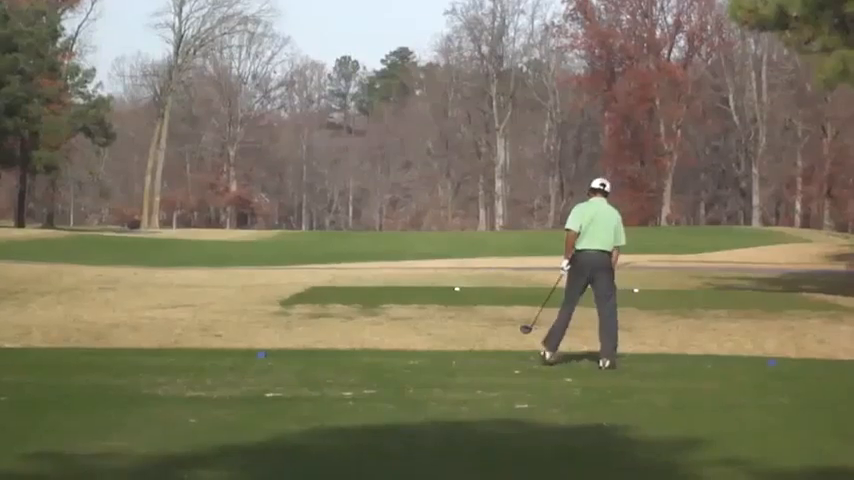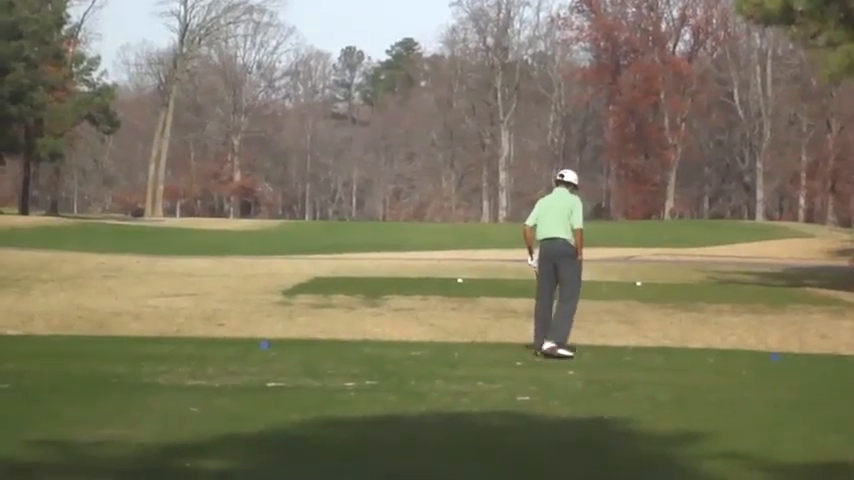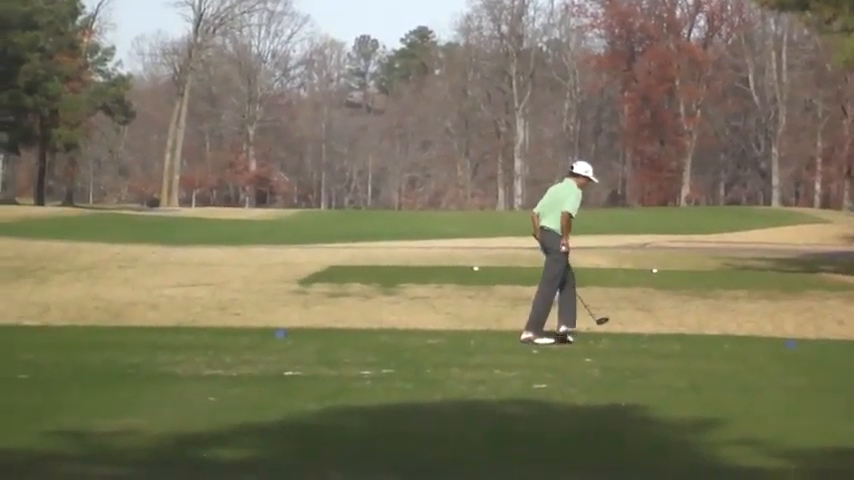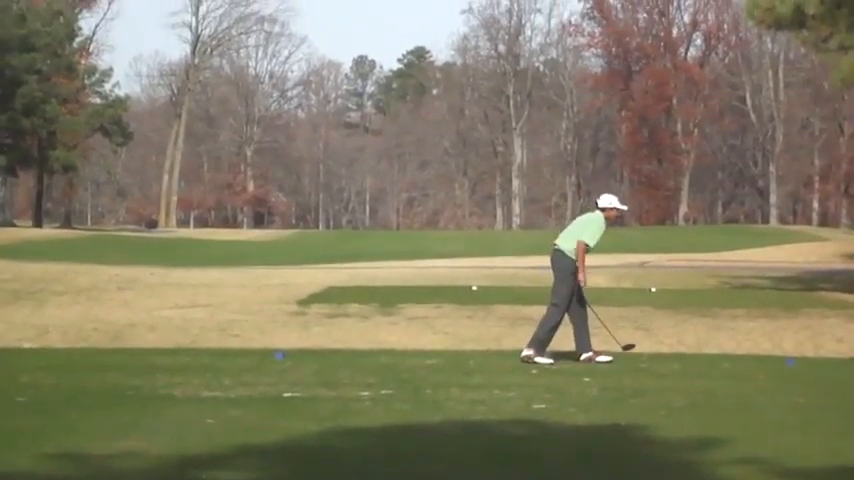
dt=0.5s
person 1, frame 1
left shoulder: (582, 208)
right shoulder: (615, 213)
left elbow: (572, 233)
right elbow: (617, 246)
left wrist: (566, 257)
right wrist: (611, 268)
left hip: (581, 258)
right hip: (604, 260)
left knee: (568, 305)
right knee: (607, 310)
left ankle: (550, 348)
right ankle: (607, 356)
person 1, frame 2
left shoulder: (543, 201)
right shoulder: (573, 200)
left elbow: (528, 228)
right elbow: (577, 229)
left wrist: (531, 253)
right wrist: (579, 254)
left hip: (545, 249)
right hip: (565, 249)
left knee: (543, 298)
right knee: (568, 296)
left ankle: (542, 342)
right ankle: (554, 341)
person 1, frame 3
left shoulder: (554, 188)
right shoulder: (574, 191)
left elbow: (535, 213)
right elbow: (566, 214)
right wrist: (565, 238)
left hip: (545, 236)
right hip: (556, 239)
left knee: (567, 281)
right knee: (548, 286)
left ankle: (565, 324)
right ankle: (531, 331)
person 1, frame 4
left shoulder: (591, 218)
right shoulder: (598, 222)
left elbow: (573, 240)
right elbow: (582, 244)
right wrist: (582, 272)
left hip: (561, 257)
right hip: (566, 260)
left knee: (577, 306)
right knee: (558, 306)
left ankle: (586, 352)
right ankle: (531, 350)
